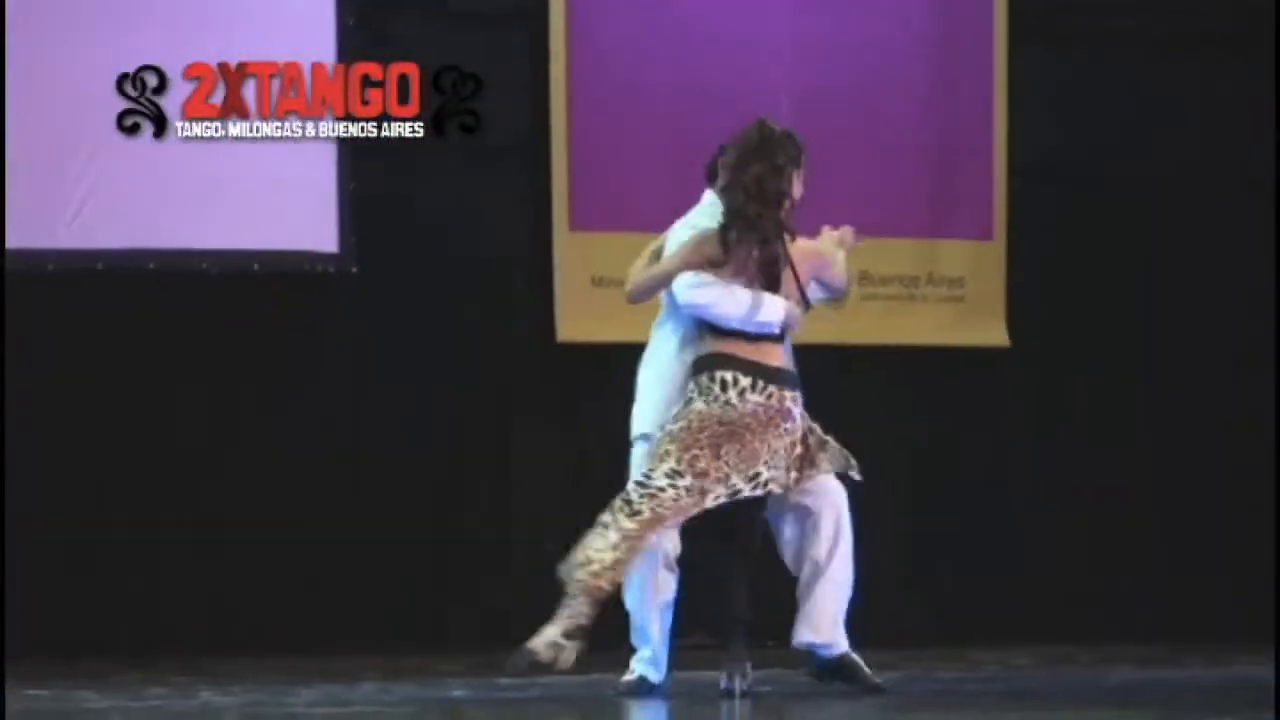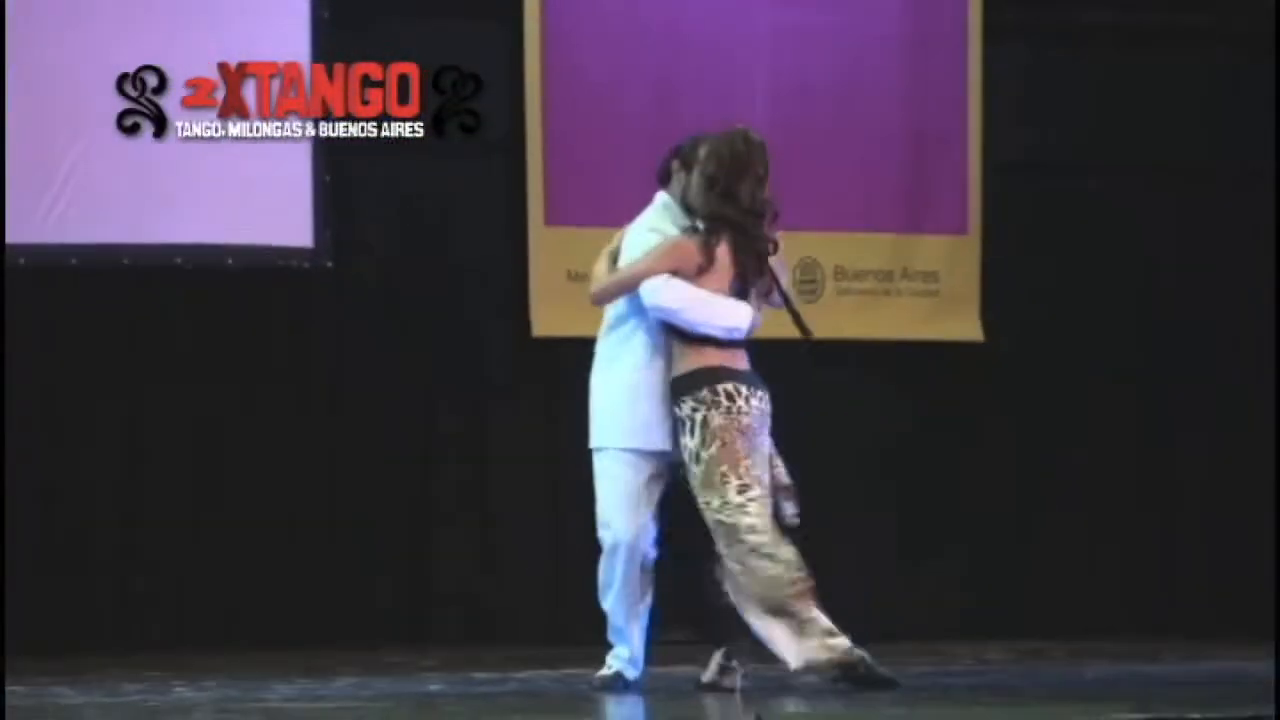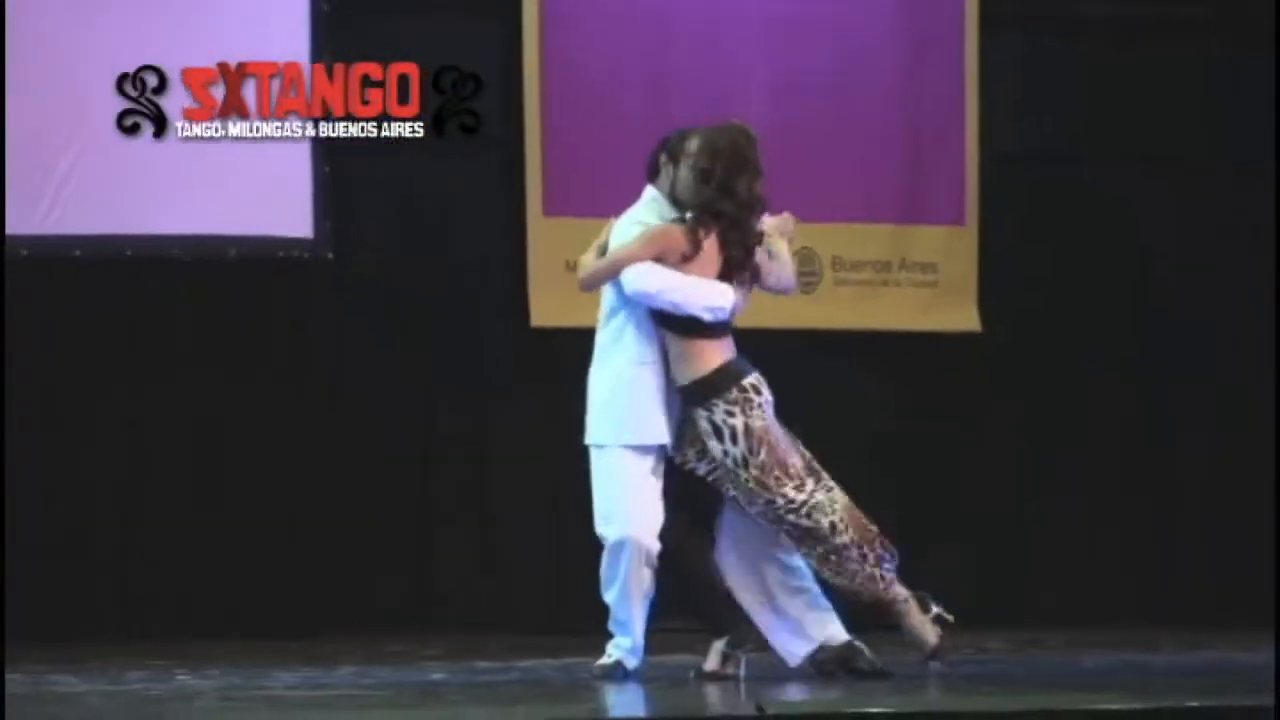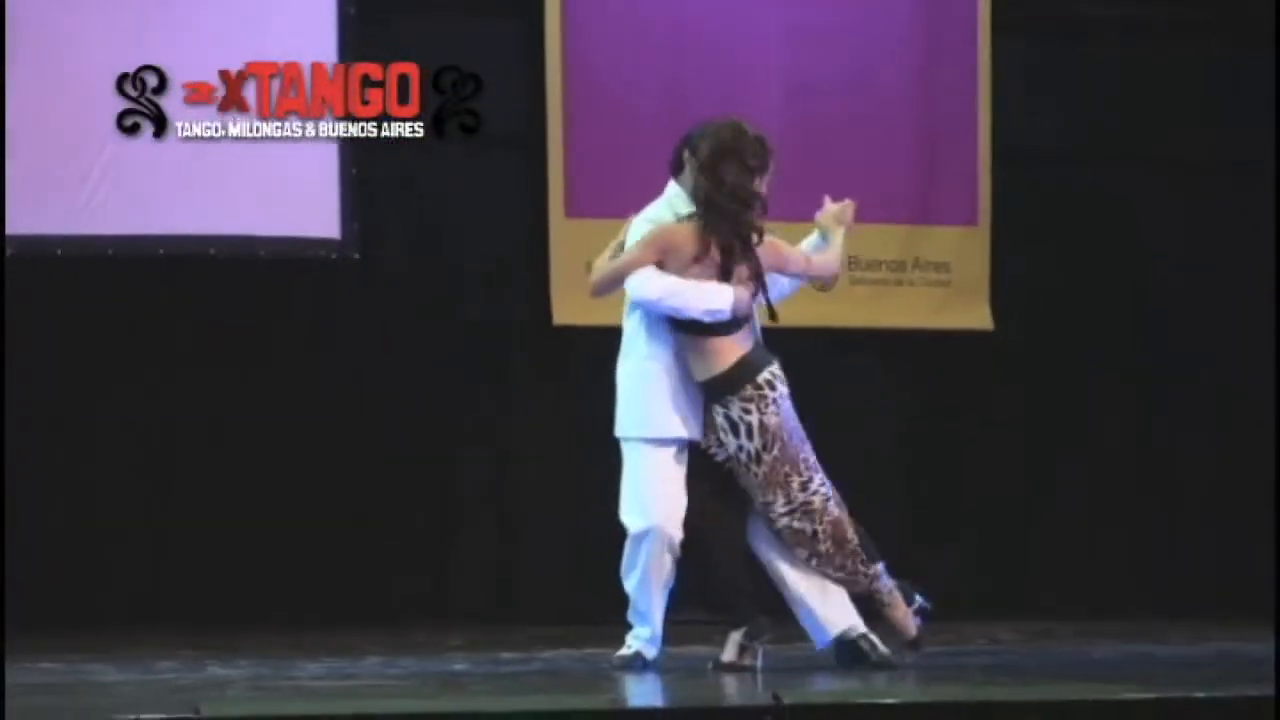
dt=0.2s
person 1, frame 1
right shoulder: (696, 232)
left elbow: (793, 297)
right elbow: (691, 290)
right wrist: (775, 312)
right hip: (677, 405)
left knee: (822, 503)
right knee: (653, 535)
left ankle: (826, 646)
right ankle: (649, 662)
person 1, frame 2
right shoulder: (651, 232)
right elbow: (661, 295)
right wrist: (742, 317)
right hip: (637, 413)
right knee: (629, 537)
right ankle: (625, 658)
person 1, frame 3
right shoulder: (637, 226)
left elbow: (698, 292)
right elbow: (644, 282)
right wrist: (723, 299)
right hip: (632, 408)
left knee: (746, 523)
right knee: (633, 534)
left ankle: (819, 639)
right ankle: (624, 647)
person 1, frame 4
right shoulder: (654, 223)
left elbow: (771, 285)
right elbow: (645, 287)
left wrist: (824, 238)
right wrist: (725, 298)
right hip: (659, 400)
right knee: (656, 524)
left ankle: (841, 629)
right ankle: (643, 638)
person 2, frame 1
left shoulder: (714, 243)
right shoulder: (807, 254)
right elbow: (838, 277)
left wrist: (656, 253)
right wrist: (833, 246)
left hip: (719, 393)
right hip: (776, 404)
left knee: (639, 509)
left ankle: (567, 626)
person 2, frame 2
left shoulder: (684, 251)
right shoulder: (761, 258)
left elbow: (599, 292)
left wrist: (607, 255)
left hip: (708, 404)
right hip: (747, 396)
left knee: (743, 527)
right knee: (748, 528)
left ankle: (818, 641)
person 2, frame 3
left shoulder: (670, 239)
right shoulder: (747, 246)
left elbow: (587, 278)
right elbow: (786, 280)
left wrist: (600, 245)
right wrist: (777, 237)
left hip: (722, 405)
right hip: (737, 393)
left knee: (809, 510)
left ankle: (901, 602)
person 2, frame 4
left shoulder: (671, 238)
right shoulder: (755, 244)
left elbow: (598, 285)
right elbow: (828, 267)
left wrist: (616, 246)
right wrist: (834, 227)
left hip: (736, 400)
right hip: (755, 383)
left knee: (802, 509)
